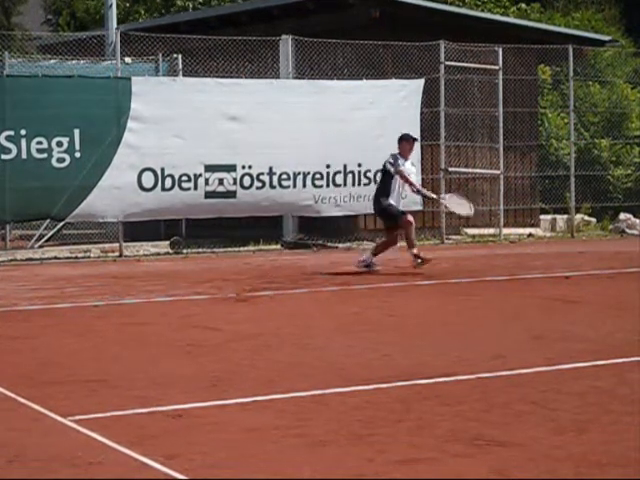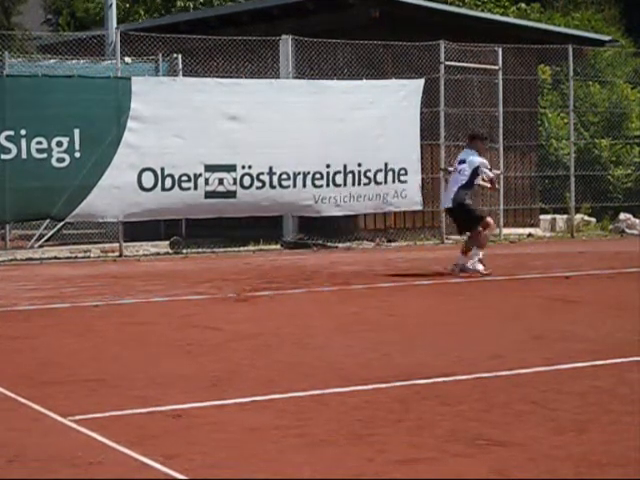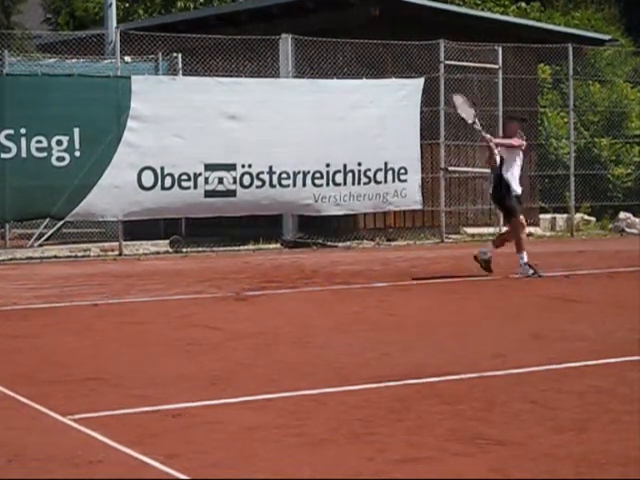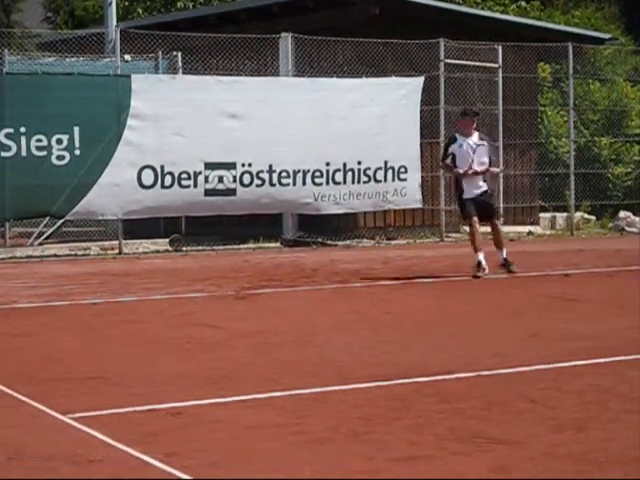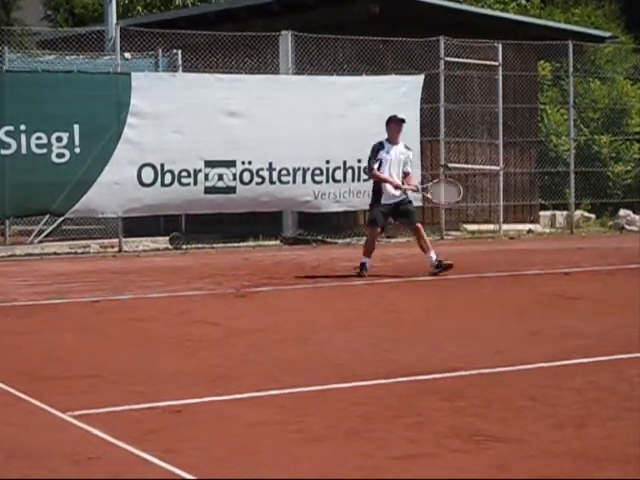
dt=0.5s
person 1, frame 1
left shoulder: (411, 167)
right shoulder: (393, 159)
left elbow: (412, 185)
right elbow: (403, 175)
left wrist: (418, 191)
right wrist: (418, 187)
left hip: (395, 204)
right hip: (383, 202)
left knee: (392, 238)
right knee: (409, 221)
left ankle: (366, 260)
right ankle: (415, 256)
person 1, frame 2
left shoulder: (463, 156)
right shoulder: (480, 162)
right elbow: (492, 179)
left wrist: (482, 178)
right wrist: (493, 185)
left hip: (449, 203)
right hip: (458, 202)
left knee: (475, 232)
right knee: (489, 224)
left ankle: (461, 263)
right ankle: (474, 259)
person 1, frame 3
left shoulder: (519, 139)
right shoulder: (497, 145)
left elbow: (517, 144)
right elbow: (494, 168)
left wrist: (495, 140)
right wrist: (491, 149)
left hip: (515, 191)
right hip: (503, 191)
left knee: (514, 230)
right knee: (520, 223)
left ankle: (484, 254)
right ankle: (524, 265)
person 1, frame 4
left shoulder: (482, 140)
right shoulder: (452, 142)
left elbow: (488, 166)
right elbow: (446, 164)
left wrist: (475, 171)
right wrist: (456, 172)
left hip: (483, 189)
right hip: (464, 192)
left knee: (495, 224)
right knee: (473, 224)
left ankle: (504, 259)
right ankle: (481, 263)
person 1, frame 5
left shoulder: (406, 151)
right shoulder: (379, 148)
left elbow: (407, 173)
right elbow: (372, 172)
left wrist: (409, 184)
right wrist: (391, 181)
left hip: (400, 197)
right hip: (381, 198)
left knee: (417, 227)
right knee: (374, 231)
left ankle: (435, 262)
right ankle: (364, 264)
